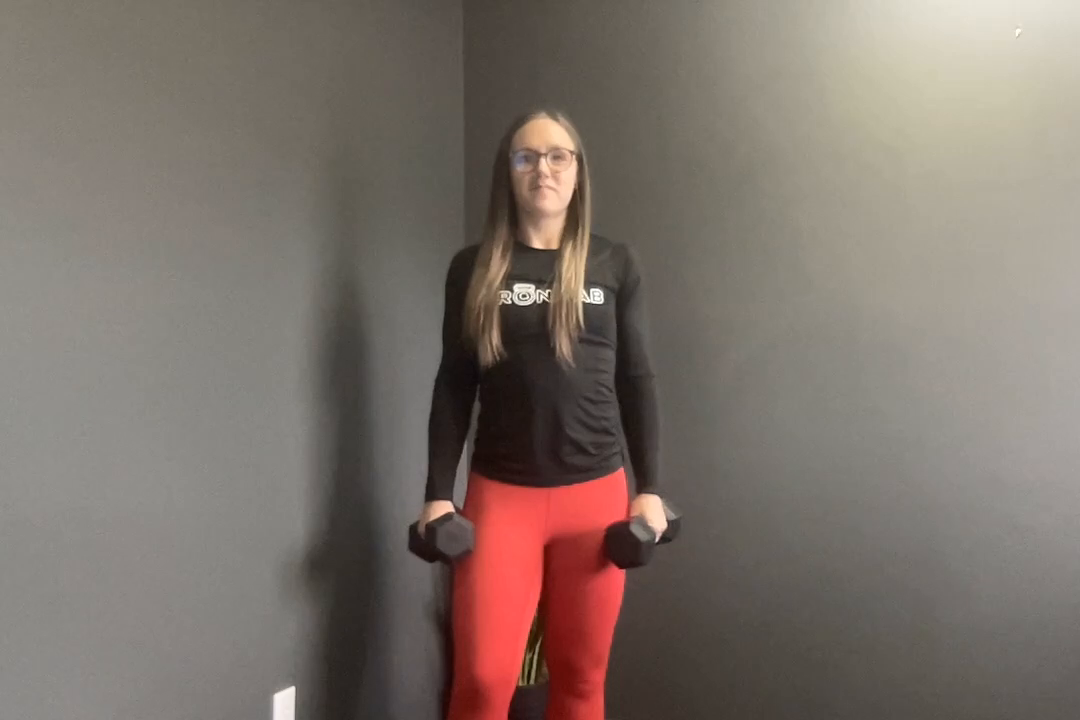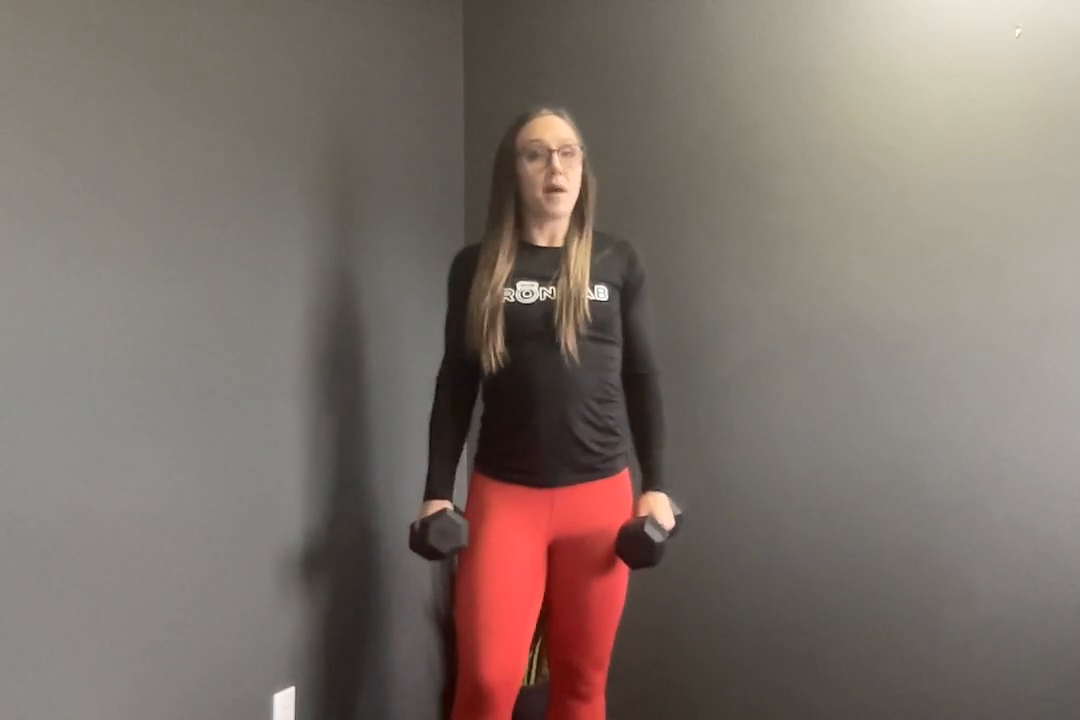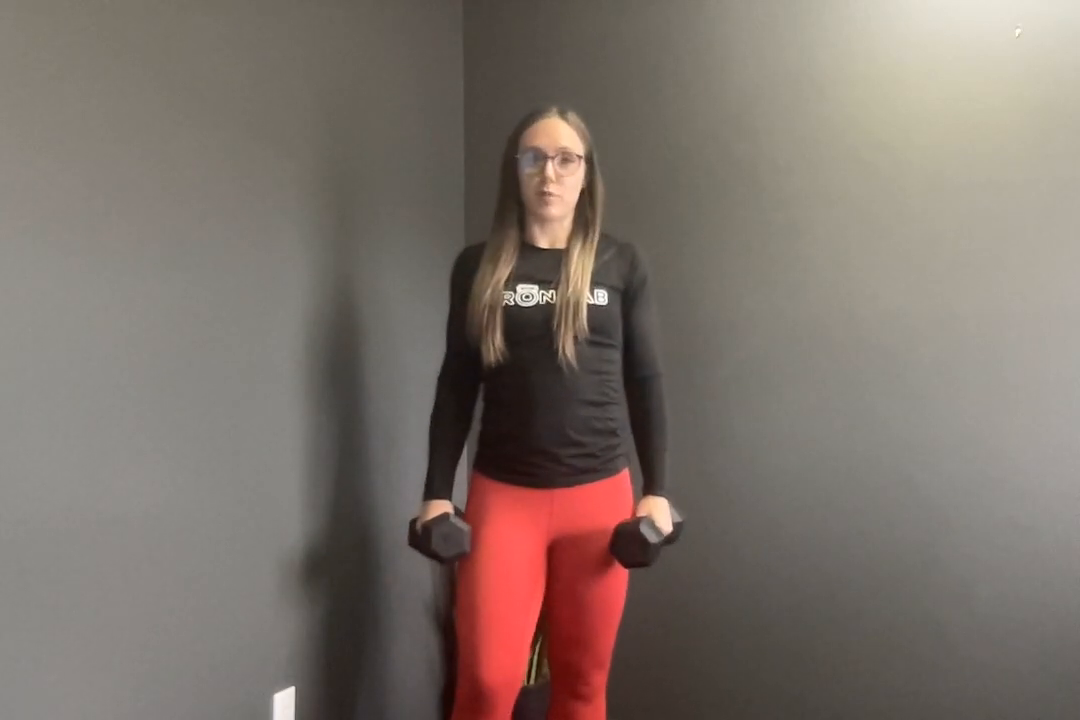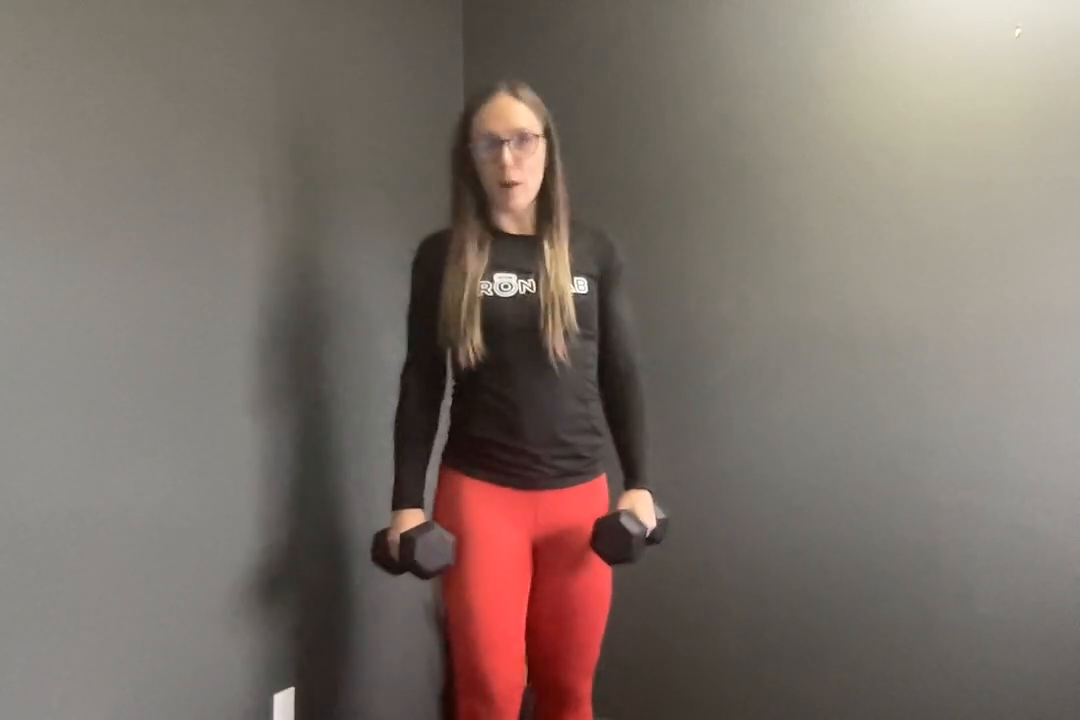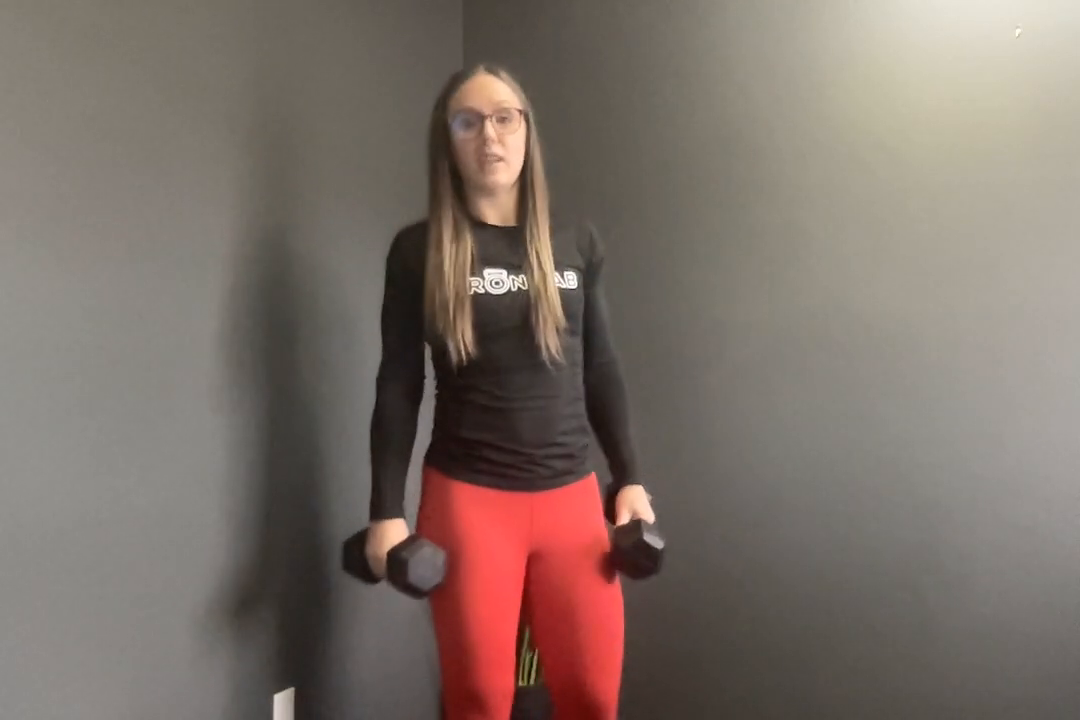
dt=1s
person 1, frame 1
left shoulder: (615, 264)
right shoulder: (473, 269)
left elbow: (637, 379)
right elbow: (453, 386)
left wrist: (648, 489)
right wrist: (437, 492)
left hip: (595, 492)
right hip: (501, 492)
person 1, frame 2
left shoulder: (618, 261)
right shoulder: (475, 267)
left elbow: (642, 377)
right elbow: (455, 385)
left wrist: (655, 486)
right wrist: (436, 492)
left hip: (600, 492)
right hip: (503, 494)
person 1, frame 3
left shoulder: (621, 263)
right shoulder: (477, 266)
left elbow: (645, 380)
right elbow: (456, 386)
left wrist: (656, 490)
right wrist: (436, 492)
left hip: (599, 494)
right hip: (502, 494)
person 1, frame 4
left shoulder: (594, 251)
right shoulder: (442, 256)
left elbow: (620, 372)
right elbow: (421, 384)
left wrist: (638, 483)
right wrist: (407, 500)
left hip: (578, 495)
right hip: (477, 494)
person 1, frame 5
left shoulder: (577, 242)
right shoulder: (419, 250)
left elbow: (600, 369)
right elbow: (399, 386)
left wrist: (630, 480)
right wrist: (386, 510)
left hip: (571, 495)
right hip: (466, 499)
